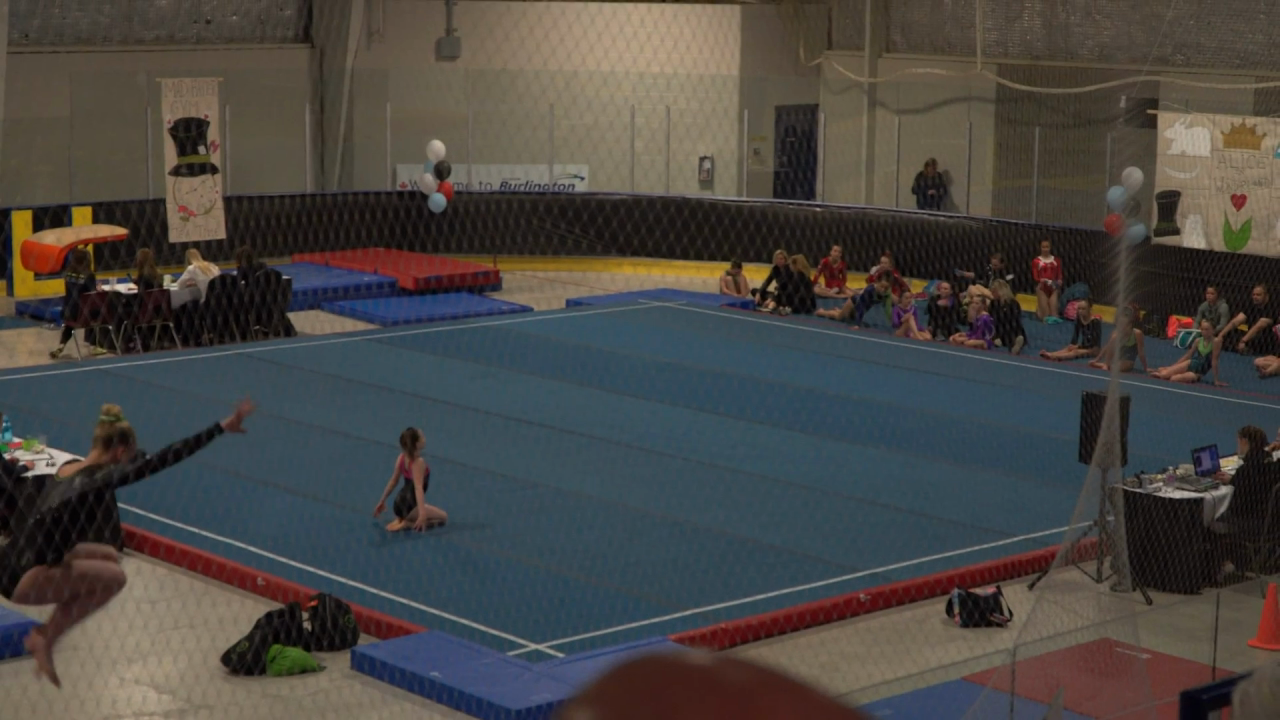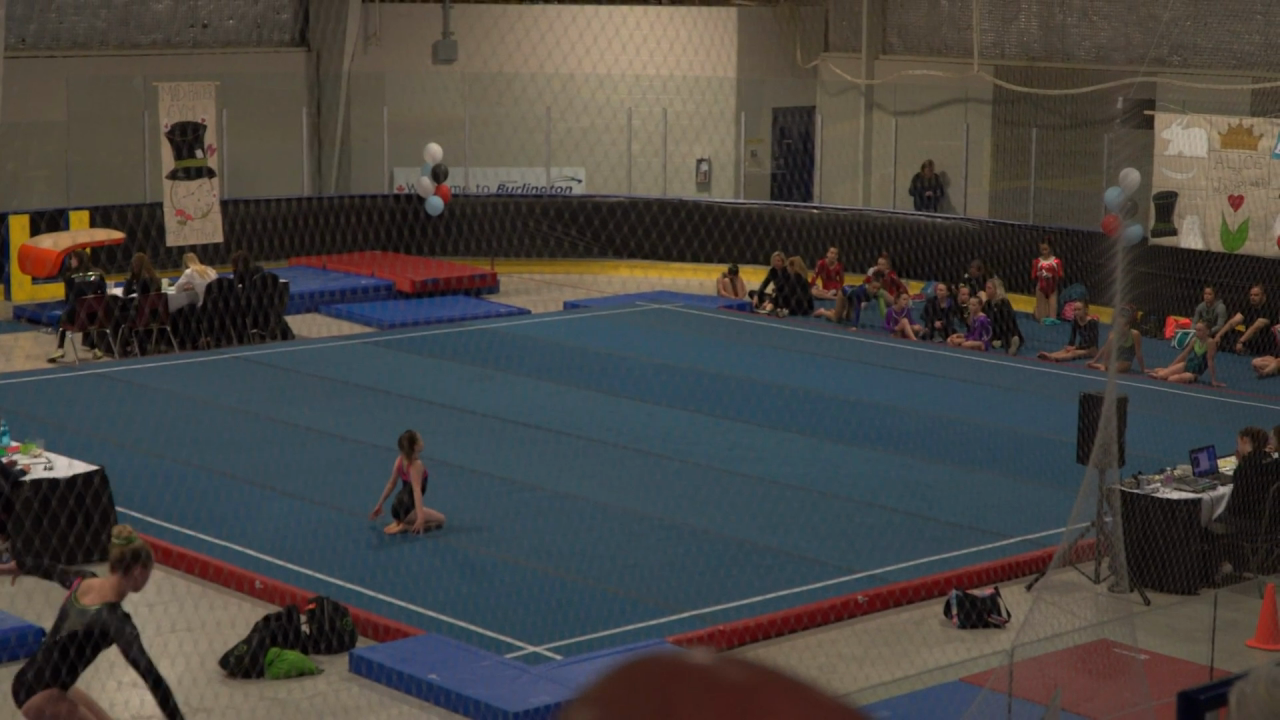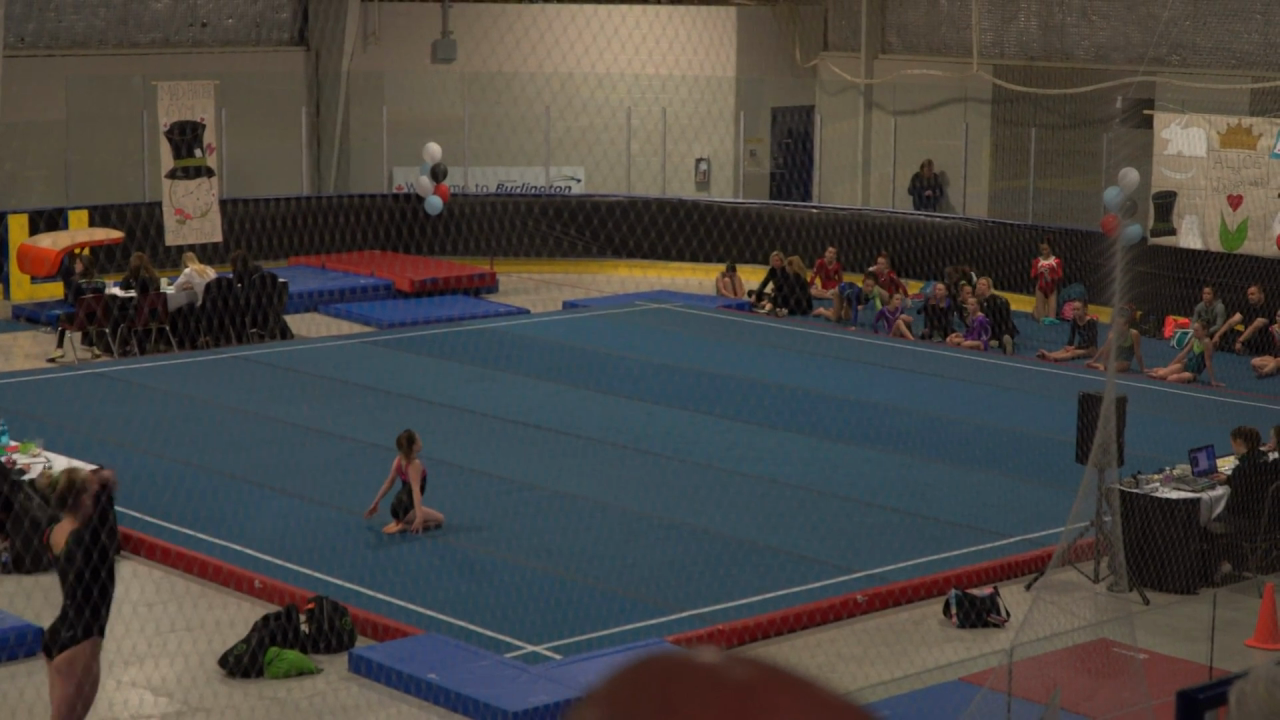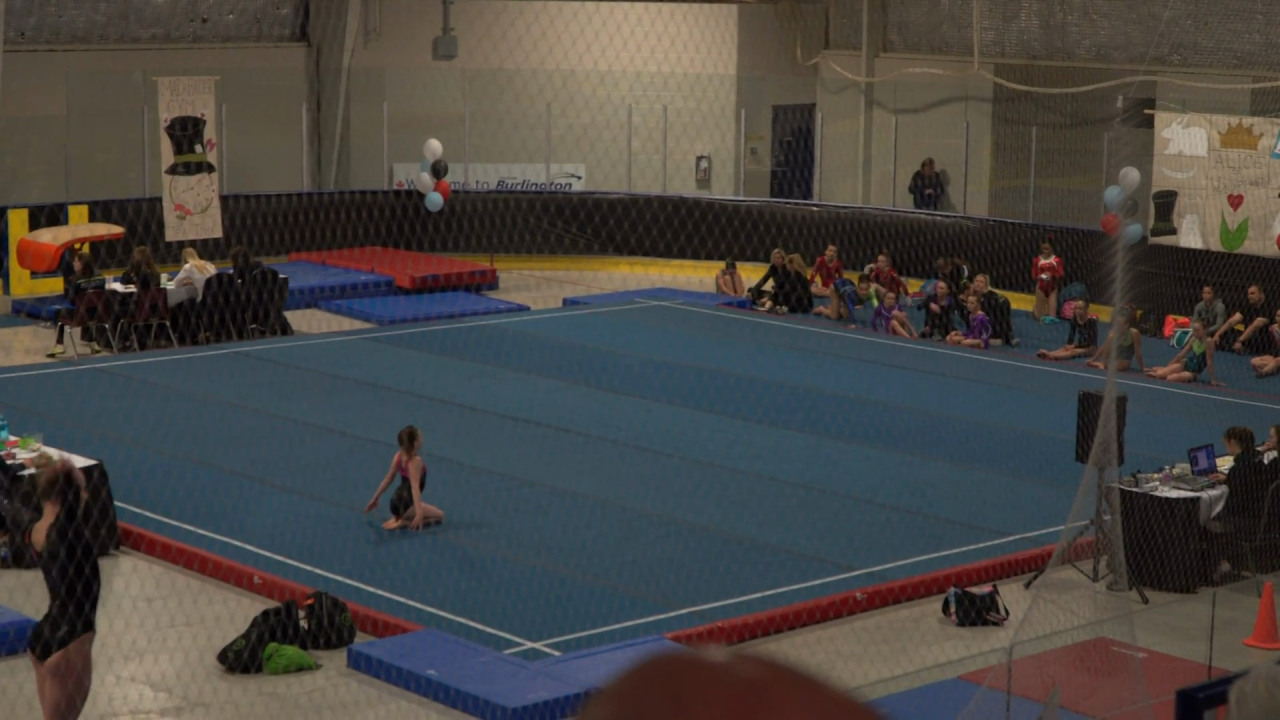
dt=0.5s
person 1, frame 1
left shoulder: (71, 469)
right shoulder: (99, 477)
right elbow: (162, 460)
right wrist: (222, 427)
right hip: (28, 576)
left knee: (109, 556)
right knee: (115, 578)
left ankle: (43, 636)
right ankle: (45, 636)
person 1, frame 2
left shoulder: (83, 583)
right shoulder: (115, 620)
left elbow: (50, 568)
right elbow: (150, 674)
left wrist: (18, 565)
left hip: (41, 684)
right hip: (42, 696)
person 1, frame 3
left shoulder: (57, 533)
right shoulder: (83, 538)
right elbow: (102, 514)
right wrist: (106, 484)
left hip: (60, 639)
right hip: (80, 646)
person 1, frame 4
left shoulder: (39, 531)
right shoulder: (60, 534)
right elbow: (72, 495)
right wrist: (67, 473)
left hip: (44, 641)
right hip: (69, 647)
